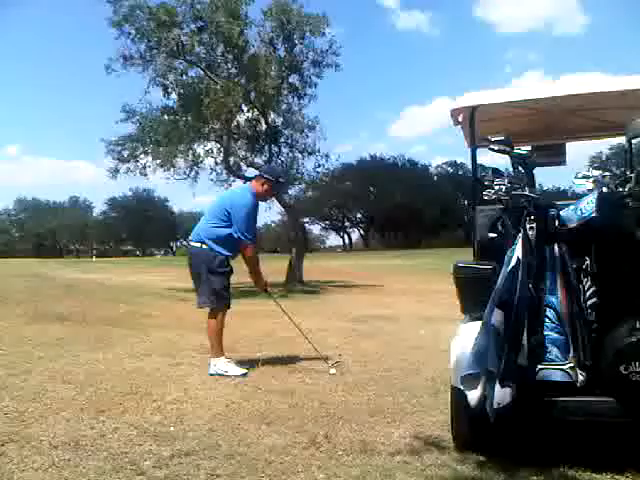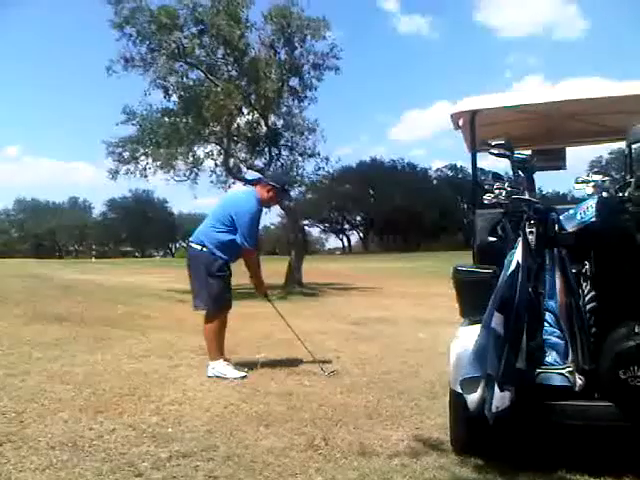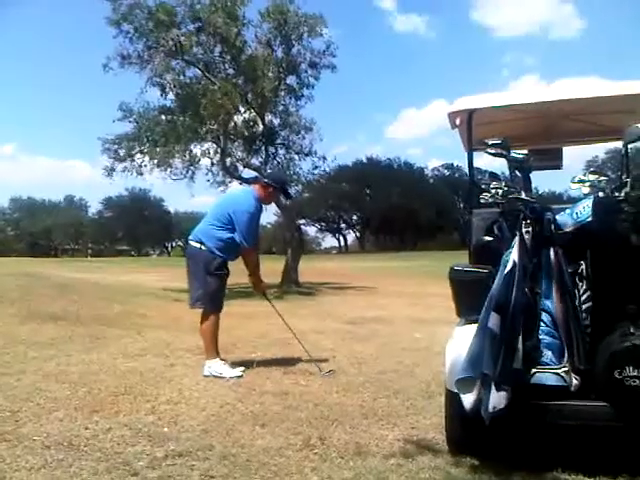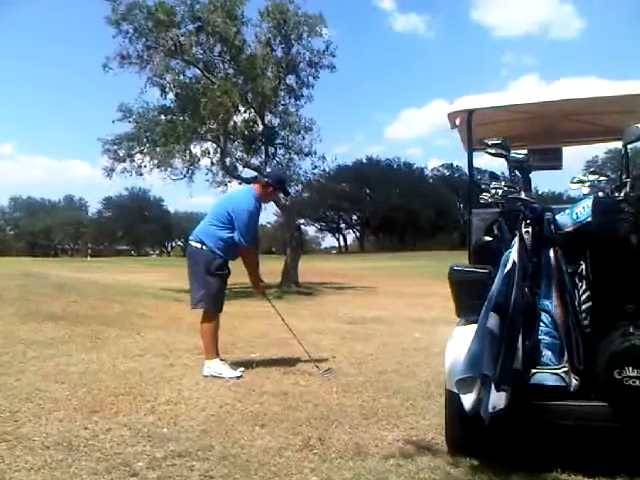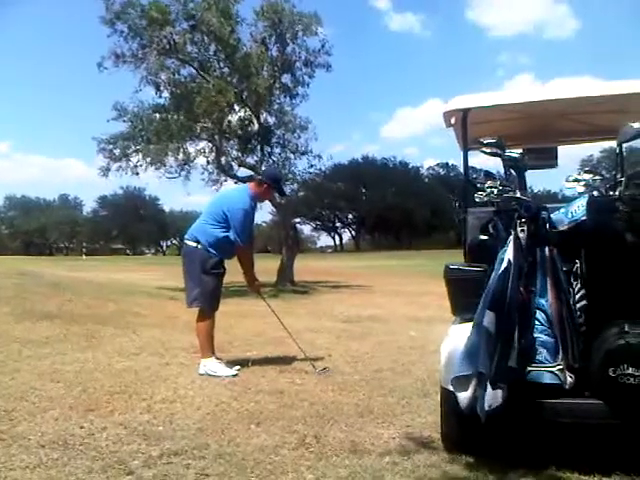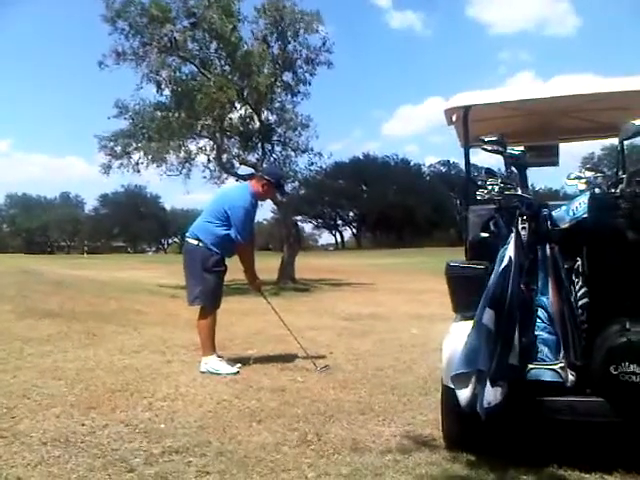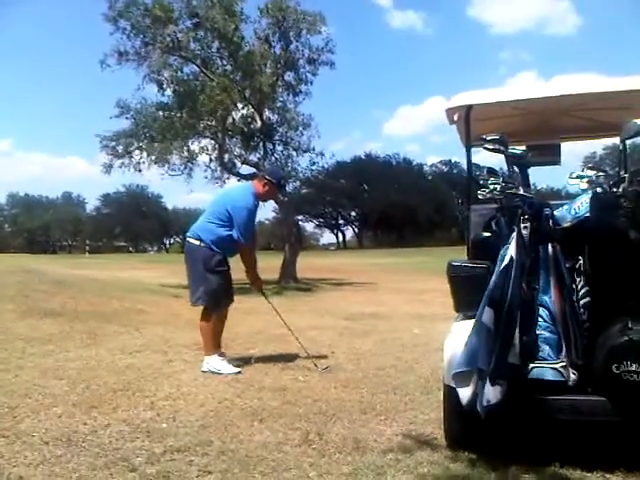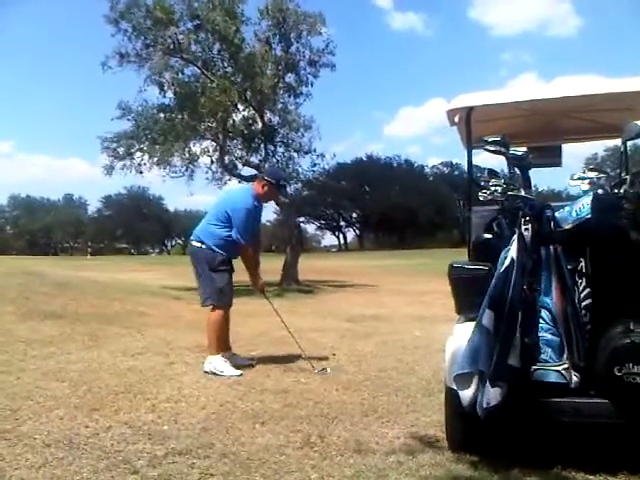
dt=0.4s
person 1, frame 1
left shoulder: (245, 195)
right shoulder: (244, 200)
left elbow: (248, 240)
right elbow: (246, 244)
left wrist: (255, 273)
right wrist: (257, 275)
left hip: (212, 252)
right hip: (207, 251)
left knee: (219, 307)
right knee: (217, 306)
left ankle: (218, 358)
right ankle: (217, 361)
person 1, frame 2
left shoulder: (247, 196)
right shoulder: (249, 206)
left elbow: (250, 245)
right elbow: (249, 250)
left wrist: (256, 277)
right wrist: (258, 281)
left hip: (212, 254)
right hip: (207, 254)
left knee: (222, 309)
right knee: (214, 309)
left ankle: (219, 359)
right ankle: (216, 363)
person 1, frame 3
left shoulder: (247, 195)
right shoulder: (247, 205)
left elbow: (251, 243)
right elbow: (247, 248)
left wrist: (255, 276)
right wrist: (256, 279)
left hip: (211, 253)
right hip: (205, 252)
left knee: (214, 308)
right knee: (210, 308)
left ankle: (215, 359)
right ankle: (212, 362)
person 1, frame 4
left shoulder: (248, 196)
right shoulder: (246, 204)
left elbow: (251, 242)
right elbow: (245, 247)
left wrist: (255, 275)
right wrist: (255, 278)
left hip: (212, 253)
right hip: (206, 252)
left knee: (214, 308)
right knee: (211, 308)
left ankle: (214, 359)
right ankle: (211, 363)
person 1, frame 5
left shoulder: (244, 196)
right shoulder: (241, 203)
left elbow: (246, 241)
right elbow: (240, 245)
left wrist: (250, 274)
right wrist: (250, 277)
left hip: (208, 252)
right hip: (201, 251)
left knee: (210, 307)
right knee: (206, 307)
left ankle: (210, 357)
right ankle: (207, 361)
person 1, frame 6
left shoulder: (246, 195)
right shoulder: (242, 200)
left elbow: (247, 239)
right elbow: (241, 243)
left wrist: (251, 272)
right wrist: (252, 275)
left hip: (210, 250)
right hip: (202, 249)
left knee: (212, 305)
right knee: (208, 305)
left ankle: (212, 355)
right ankle: (208, 359)
person 1, frame 7
left shoulder: (247, 194)
right shoulder: (244, 201)
left elbow: (249, 238)
right elbow: (243, 244)
left wrist: (252, 271)
right wrist: (254, 275)
left hip: (212, 250)
right hip: (203, 249)
left knee: (224, 301)
right knee: (211, 303)
left ankle: (216, 352)
right ankle: (210, 358)
person 1, frame 8
left shoulder: (254, 201)
right shoulder: (243, 202)
left elbow: (254, 239)
right elbow: (244, 245)
left wrist: (257, 271)
right wrist: (255, 277)
left hip: (218, 252)
right hip: (207, 250)
left knee: (224, 303)
right knee: (219, 303)
left ankle: (226, 354)
right ankle: (213, 358)
